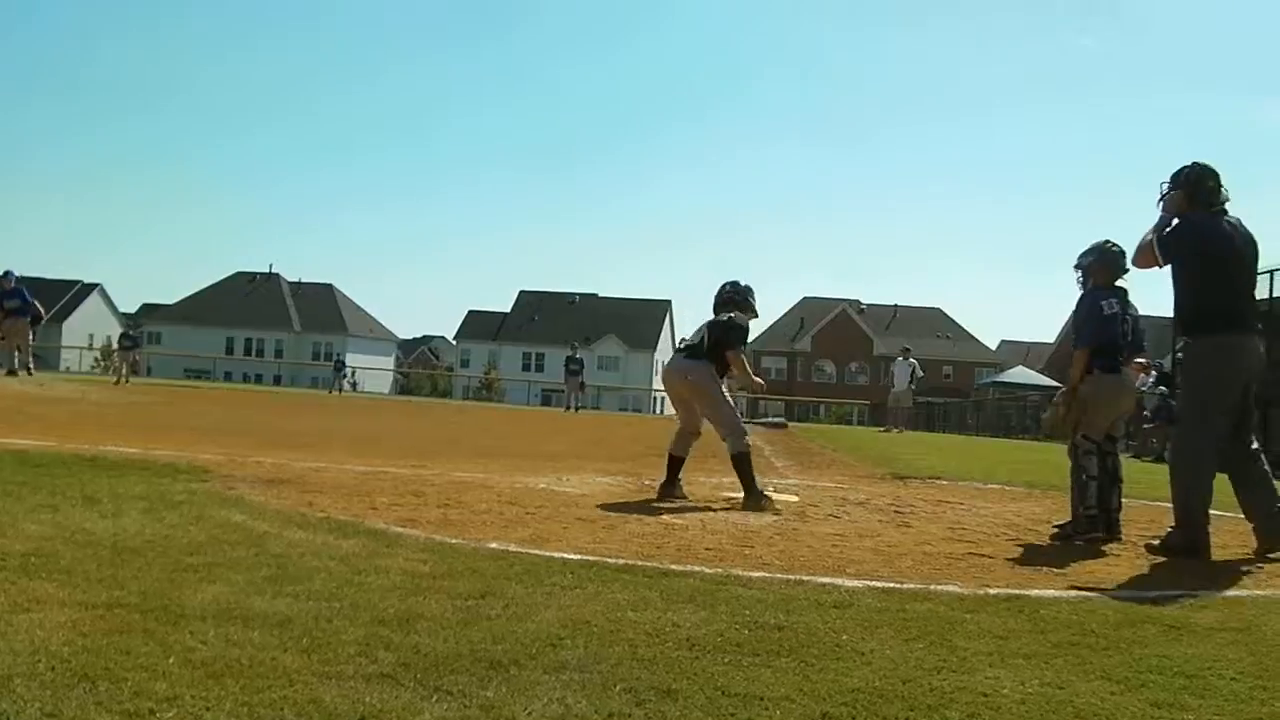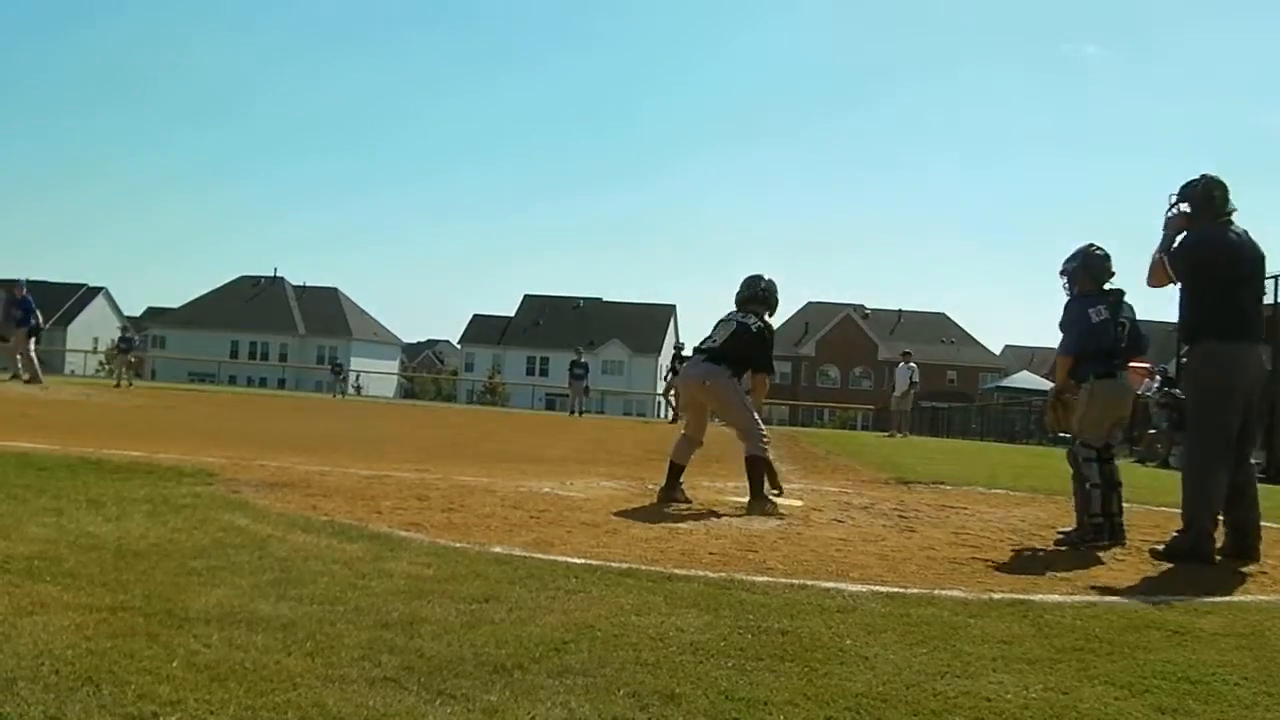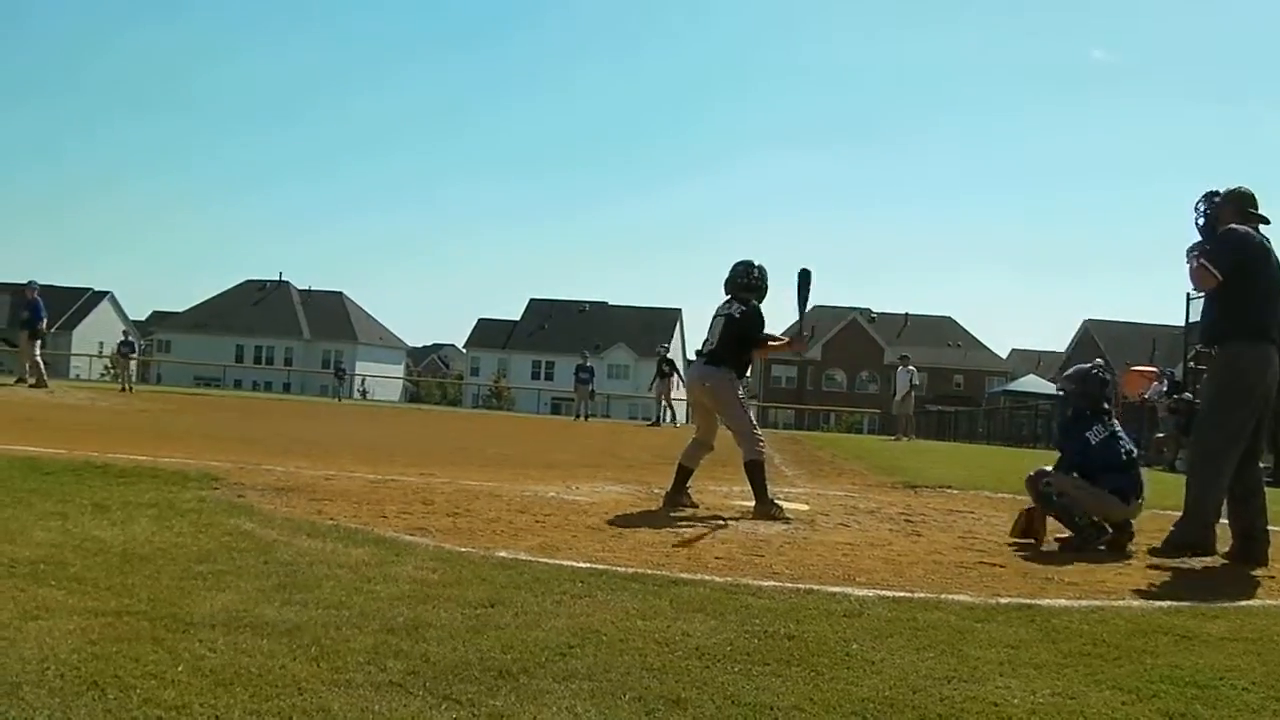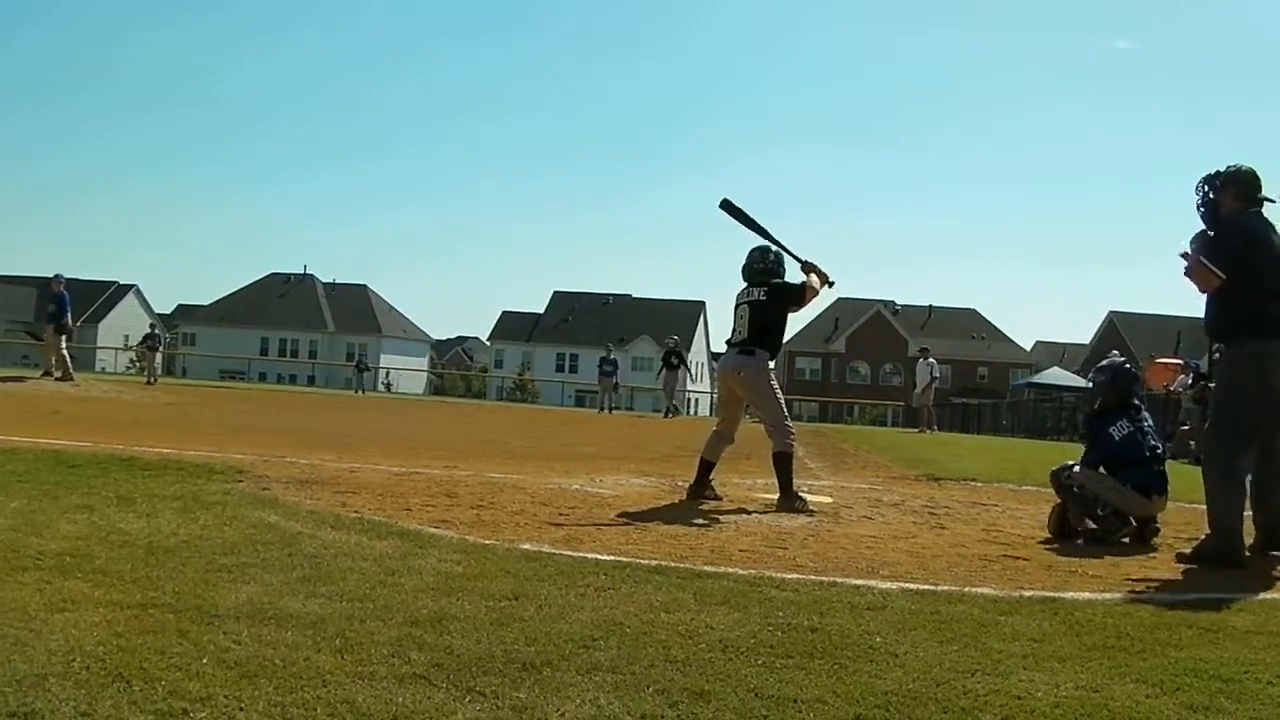
dt=0.5s
person 1, frame 1
left shoulder: (1193, 228)
right shoulder: (1242, 232)
left elbow: (1142, 257)
right elbow: (1240, 287)
left wrist: (1165, 217)
left hip: (1211, 347)
right hip: (1248, 345)
left knee: (1194, 444)
right knee: (1241, 442)
left ankle: (1190, 535)
person 1, frame 2
left shoulder: (1201, 239)
right shoulder: (1250, 244)
left elbow: (1156, 277)
right elbow: (1255, 300)
left wrist: (1169, 235)
left hip: (1216, 354)
right hip: (1252, 354)
left knee: (1205, 449)
right knee: (1239, 451)
left ankle: (1196, 540)
right ankle: (1242, 538)
person 1, frame 3
left shoulder: (1233, 237)
left elbow: (1204, 282)
left wrist: (1194, 256)
left hip: (1239, 355)
left knee: (1211, 446)
right knee: (1245, 455)
left ankle: (1194, 533)
person 1, frame 4
left shoulder: (1236, 228)
left elbow: (1206, 282)
left wrist: (1199, 249)
right wrist: (1200, 265)
left hip: (1247, 351)
left knee: (1223, 446)
left ankle: (1224, 542)
person 2, frame 1
left shoulder: (713, 323)
right shoulder: (738, 322)
right elbow: (733, 353)
right wrist: (752, 379)
left hip: (672, 369)
right hip: (696, 371)
left knee: (689, 427)
right knee: (736, 431)
left ankle: (670, 484)
right ankle: (752, 494)
person 2, frame 2
left shoulder: (729, 318)
right shoulder: (763, 328)
right elbow: (760, 378)
right wrist: (752, 408)
left hip: (688, 371)
right hip: (714, 377)
left knee: (692, 433)
right knee: (756, 435)
left ankle: (670, 488)
right ankle: (758, 499)
person 2, frame 3
left shoulder: (726, 307)
right shoulder: (750, 310)
left elbow: (754, 340)
right elbow: (756, 350)
left wrist: (783, 342)
right wrist: (789, 345)
left hip: (696, 374)
right hip: (719, 377)
left knee: (703, 437)
right knee: (751, 439)
left ankle: (676, 493)
right ankle: (763, 503)
person 2, frame 4
left shoulder: (744, 294)
right shoulder: (775, 289)
left elbow: (791, 304)
right elbow: (810, 290)
left wrist: (813, 281)
right wrist: (813, 274)
left hip: (727, 363)
right hip: (751, 365)
left knee: (724, 428)
right knee: (782, 431)
left ankle: (699, 485)
right ankle: (787, 495)
person 3, frame 1
left shoulder: (1092, 300)
right shoulder: (1127, 305)
left elbow: (1083, 347)
right elbow: (1134, 350)
left wrist: (1071, 387)
left hip: (1101, 380)
right hip: (1125, 382)
left knee: (1084, 448)
right knee: (1108, 451)
left ankle: (1087, 522)
right ankle: (1110, 522)
person 3, frame 2
left shoulder: (1079, 305)
right shoulder: (1123, 306)
left elbow: (1067, 353)
right elbow: (1139, 349)
left wrist: (1059, 387)
left hip: (1097, 387)
right hip: (1123, 387)
left knee: (1084, 455)
right knee: (1105, 455)
left ankle: (1092, 529)
right ankle: (1113, 527)
person 3, frame 3
left shoulder: (1076, 423)
right shoulder: (1107, 418)
left elbow: (1063, 471)
left wrist: (1040, 505)
left hip: (1114, 501)
right hip: (1133, 500)
left knee: (1039, 481)
left ankle: (1091, 534)
right ankle: (1122, 529)
person 3, frame 4
left shoulder: (1101, 420)
right shoulder: (1141, 414)
left elbow: (1088, 467)
left wrist: (1077, 517)
left hip: (1136, 498)
right hip: (1158, 498)
left knee: (1062, 475)
left ankle: (1113, 525)
right ankle: (1146, 523)
